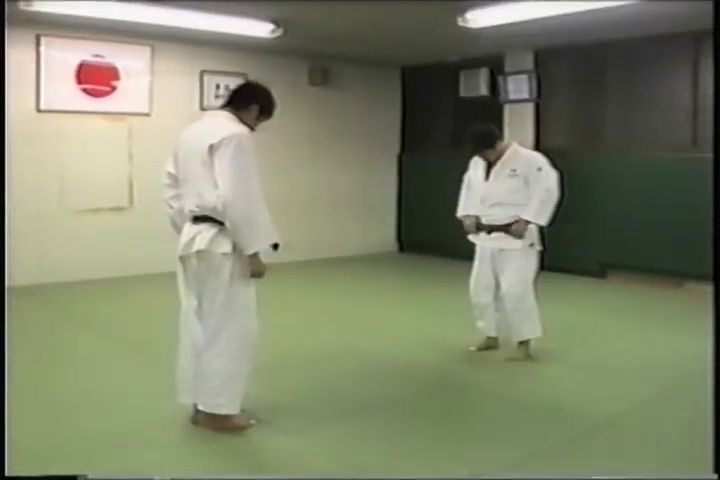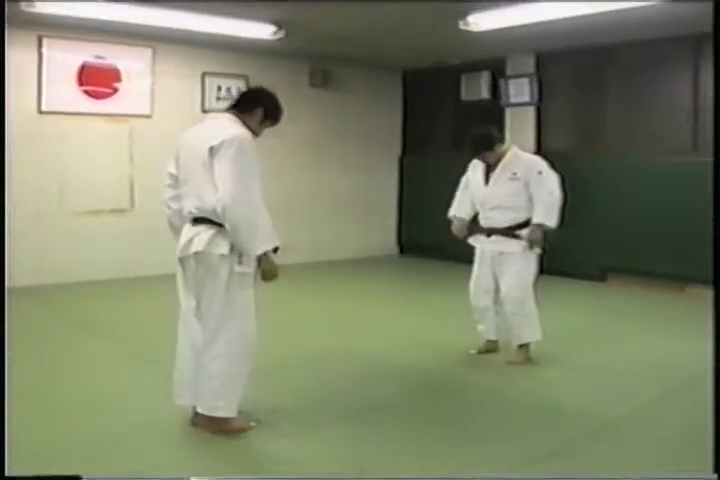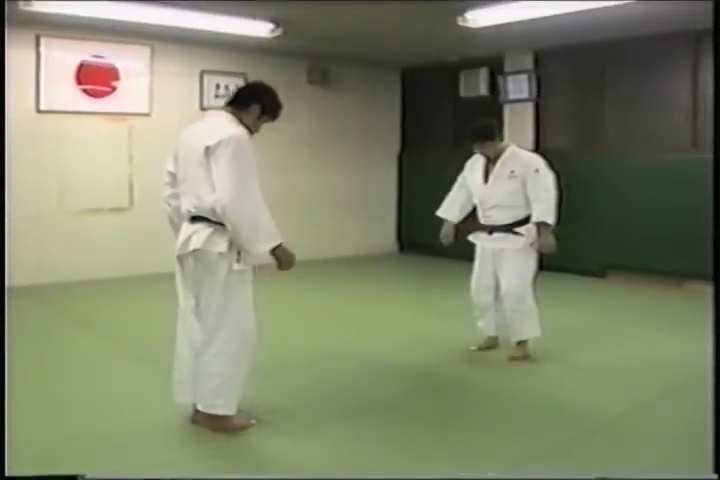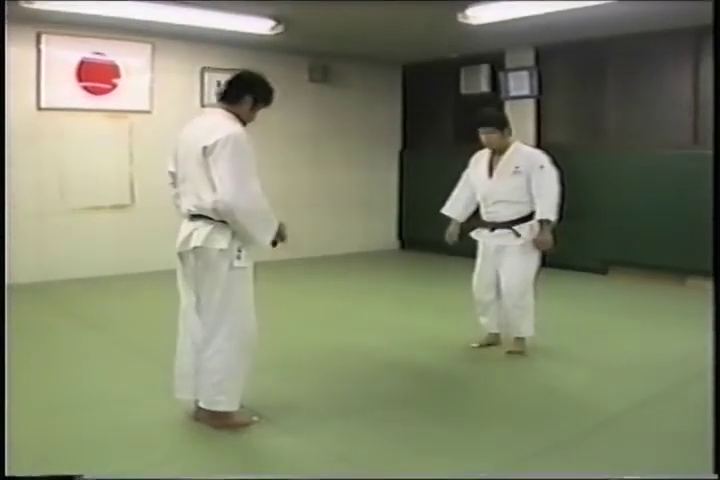
dt=0.2s
person 1, frame 1
left shoulder: (191, 132)
right shoulder: (235, 134)
left elbow: (172, 191)
right elbow: (238, 198)
right wrist: (254, 250)
left hip: (194, 238)
right hip: (222, 243)
left knee: (198, 323)
right knee: (229, 327)
left ankle: (201, 403)
right ankle: (216, 409)
person 1, frame 2
left shoulder: (194, 133)
right shoulder: (236, 137)
left elbow: (173, 193)
right elbow: (239, 201)
right wrist: (264, 252)
left hip: (192, 240)
right hip: (221, 245)
left knee: (197, 325)
right knee: (228, 330)
left ankle: (201, 404)
right ankle: (215, 412)
person 1, frame 3
left shoulder: (193, 131)
right shoulder: (233, 136)
left elbow: (172, 189)
right elbow: (238, 200)
right wrist: (273, 245)
left hip: (192, 238)
right hip: (220, 243)
left knee: (197, 324)
right knee: (228, 328)
left ankle: (200, 402)
right ankle: (215, 410)
person 1, frame 4
left shoulder: (192, 128)
right shoulder: (231, 134)
left elbow: (177, 184)
right elbow: (238, 198)
right wrist: (271, 228)
left hip: (193, 235)
right hip: (220, 240)
left knee: (198, 320)
right knee: (229, 324)
left ankle: (202, 399)
right ankle: (216, 406)
person 2, frame 1
left shoulder: (529, 160)
right shoulder: (476, 163)
left elbow: (547, 192)
right elbow: (469, 190)
left wrist: (525, 221)
right wrist: (469, 216)
left hip: (517, 238)
right hip: (486, 237)
left knee: (516, 290)
right knee: (481, 288)
left ankle: (523, 343)
right ankle: (491, 336)
person 2, frame 2
left shoulder: (529, 164)
right shoulder: (475, 166)
left elbow: (548, 195)
right elbow: (466, 193)
left wrist: (539, 228)
right wrist: (459, 218)
left hip: (518, 241)
right hip: (486, 240)
left knee: (516, 293)
right knee: (481, 291)
left ankle: (523, 346)
right ankle: (491, 339)
person 2, frame 3
left shoulder: (527, 161)
right shoulder: (474, 164)
left elbow: (544, 196)
right elbow: (461, 193)
left wrist: (545, 231)
right wrist: (449, 223)
left hip: (518, 237)
right hip: (487, 237)
left knee: (515, 290)
right knee: (482, 288)
left ankle: (522, 342)
right ankle: (491, 336)
person 2, frame 4
left shoulder: (532, 158)
right shoulder: (478, 159)
left elbow: (547, 193)
right elbow: (466, 191)
left wrist: (545, 229)
right wrist: (455, 222)
left hip: (520, 234)
right hip: (489, 234)
left knee: (515, 287)
right knee: (483, 285)
left ankle: (520, 338)
right ankle: (492, 332)
